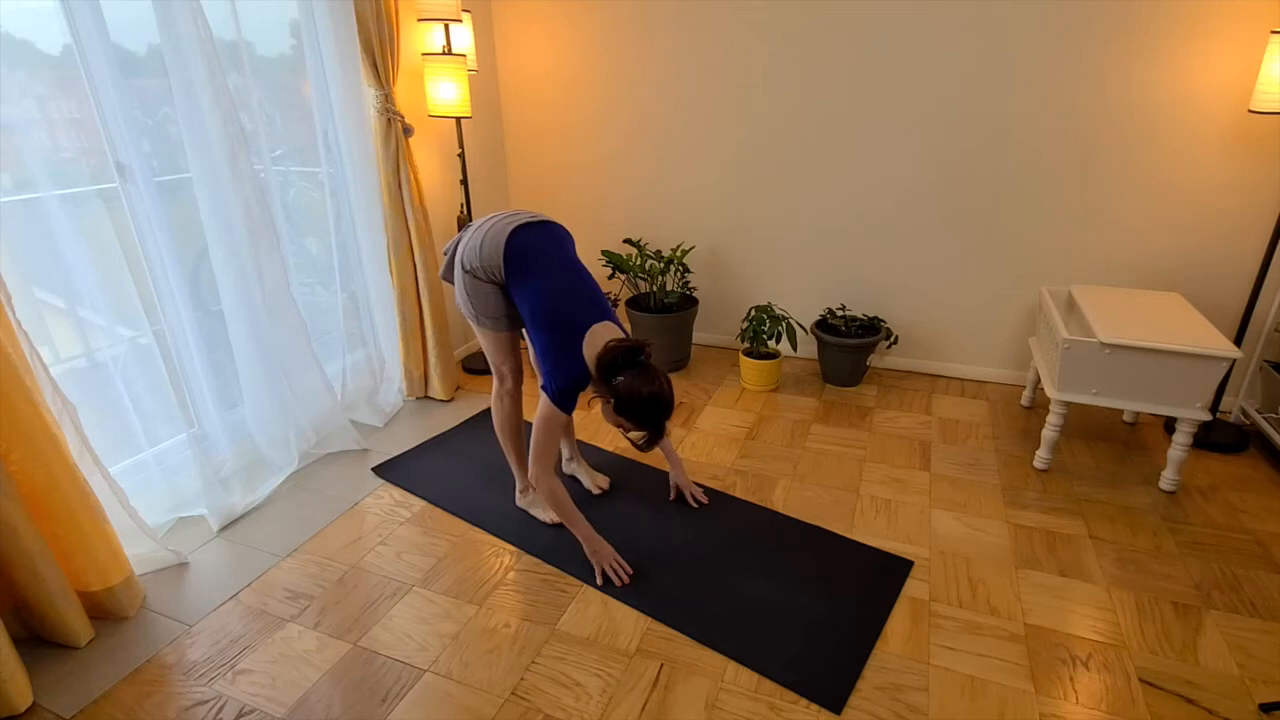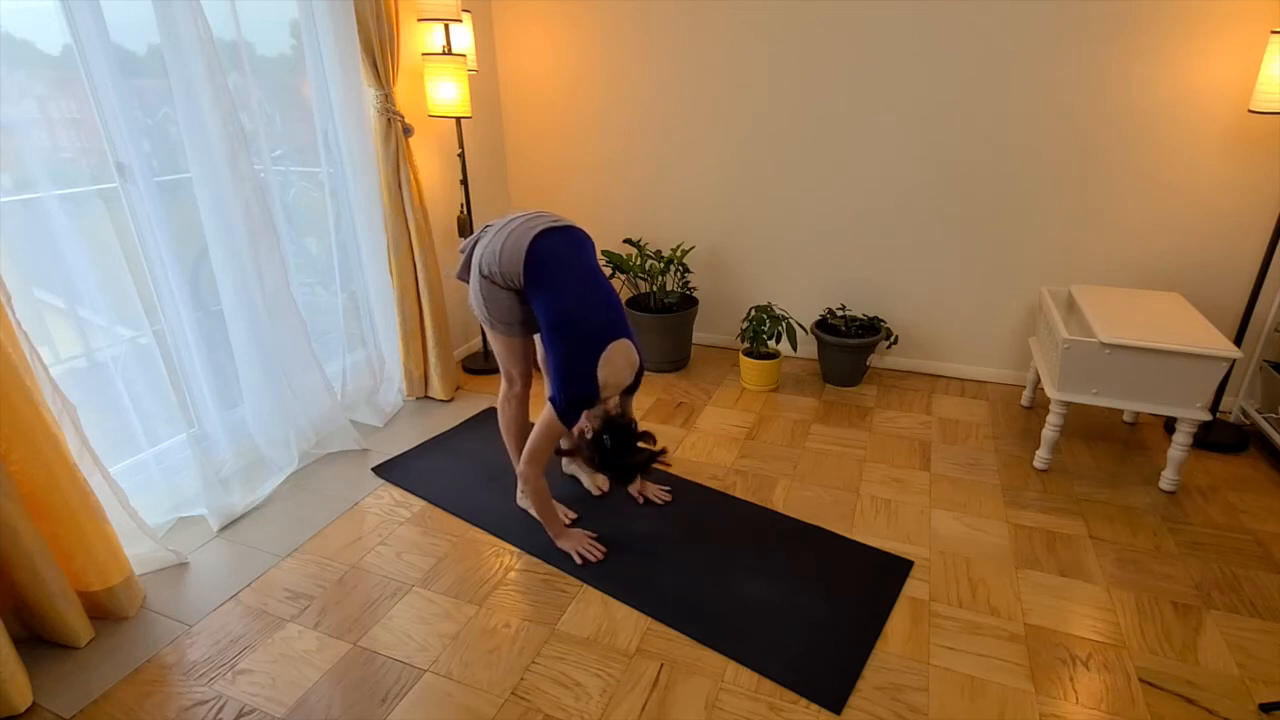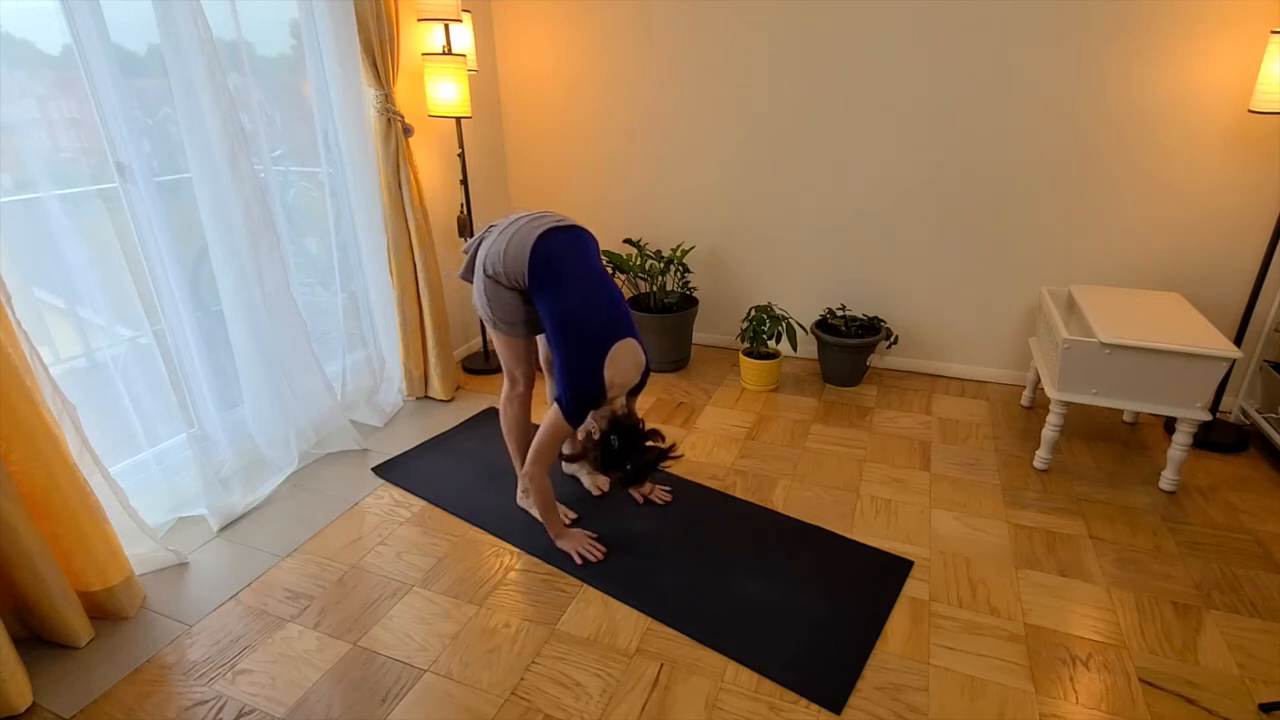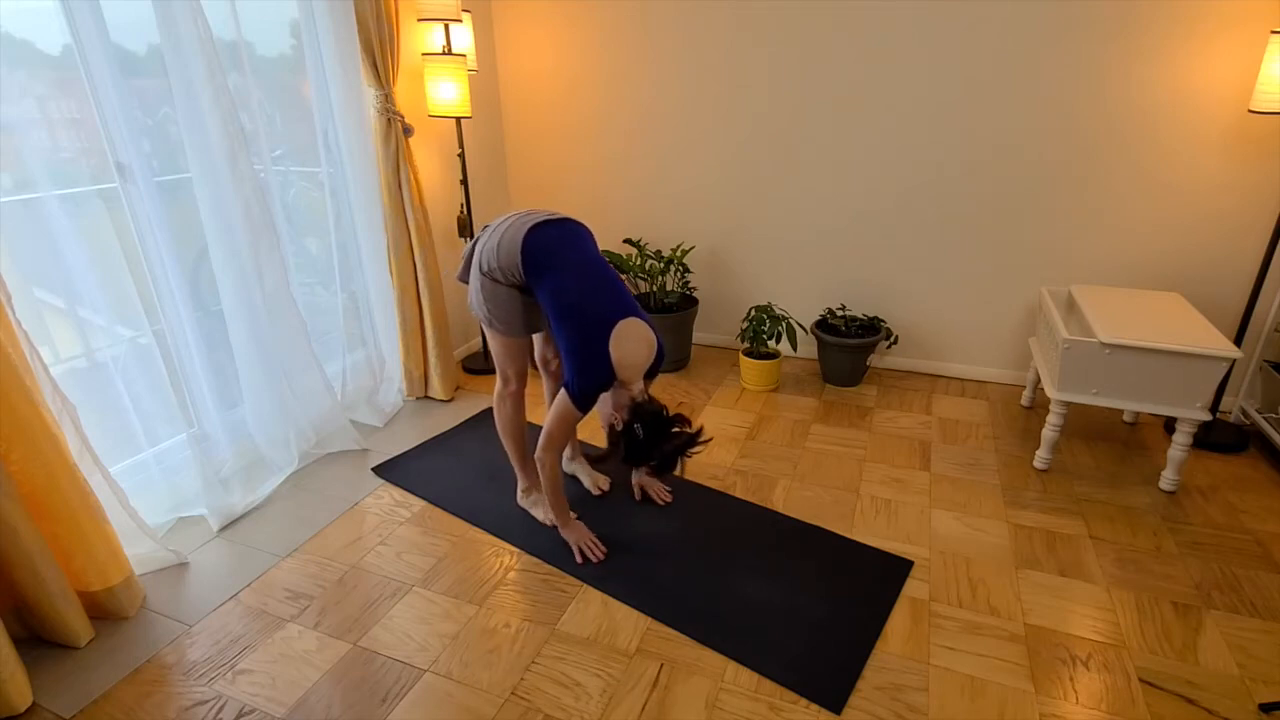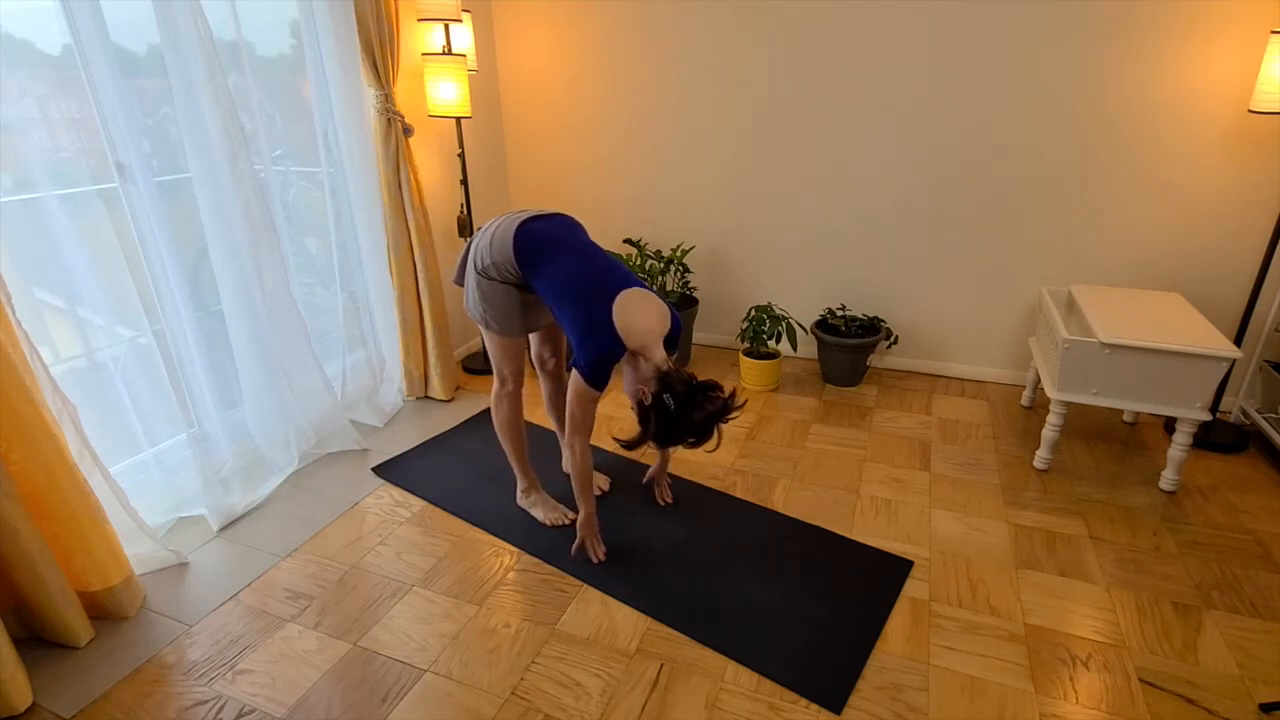
dt=1s
person 1, frame 1
left shoulder: (626, 361)
right shoulder: (570, 372)
left elbow: (648, 406)
right elbow: (541, 473)
left wrist: (677, 469)
right wrist: (592, 544)
left hip: (544, 236)
right hip: (484, 257)
right knee: (509, 378)
left ankle: (572, 458)
right ankle: (523, 491)
person 1, frame 2
left shoulder: (630, 370)
right shoulder: (579, 388)
left elbow: (623, 424)
right elbow: (530, 467)
left wrist: (634, 478)
right wrist: (560, 535)
right hip: (501, 257)
right knee: (518, 381)
left ankle: (573, 462)
right ankle: (523, 493)
person 1, frame 3
left shoulder: (637, 370)
right shoulder: (584, 388)
left elbow: (625, 423)
right elbow: (534, 469)
left wrist: (635, 477)
right wrist: (560, 534)
right hip: (506, 257)
right knee: (520, 382)
left ankle: (573, 459)
right ankle: (524, 492)
person 1, frame 4
left shoulder: (651, 354)
right shoulder: (593, 372)
left elbow: (639, 425)
right elbow: (545, 454)
left wrist: (640, 467)
right wrist: (566, 524)
right hip: (503, 253)
right knee: (512, 380)
left ankle: (574, 457)
right ankle: (527, 489)
person 1, frame 5
left shoulder: (668, 328)
right shoulder: (601, 349)
right elbow: (579, 439)
left wrist: (662, 461)
right wrist: (587, 517)
right hip: (498, 254)
left knee: (551, 363)
right knee: (510, 381)
left ankle: (567, 459)
right ankle: (527, 489)
